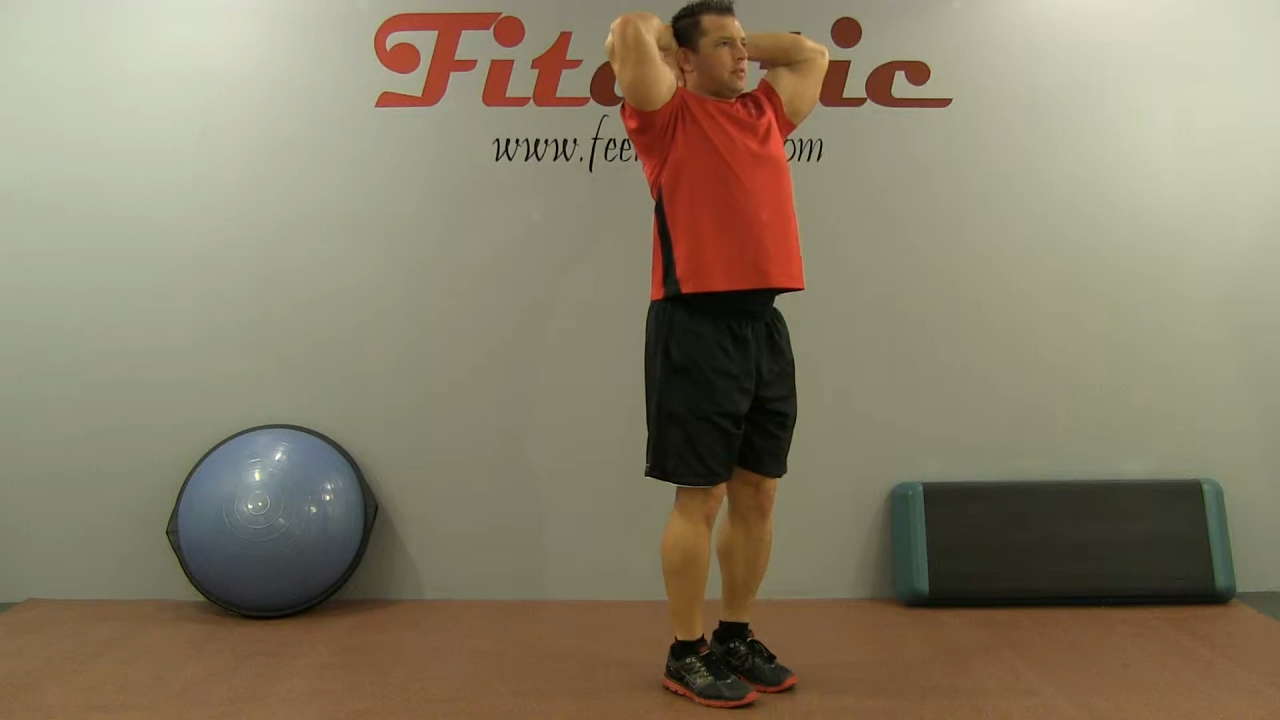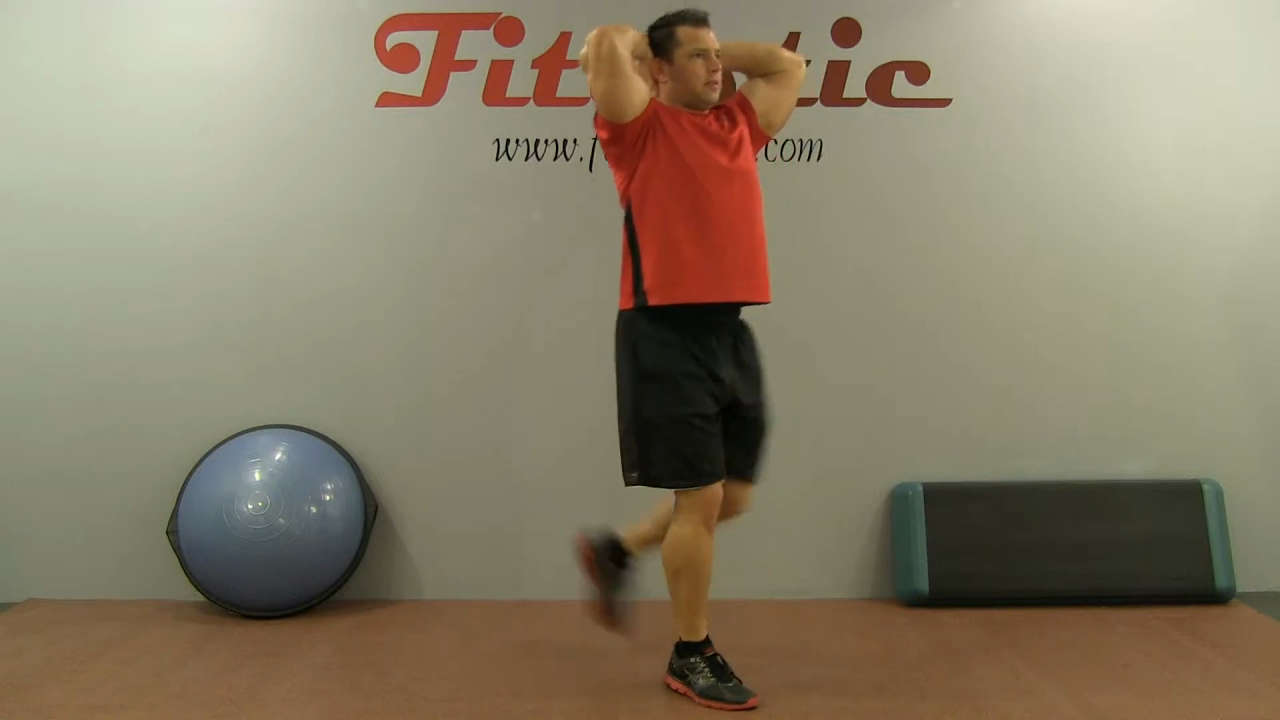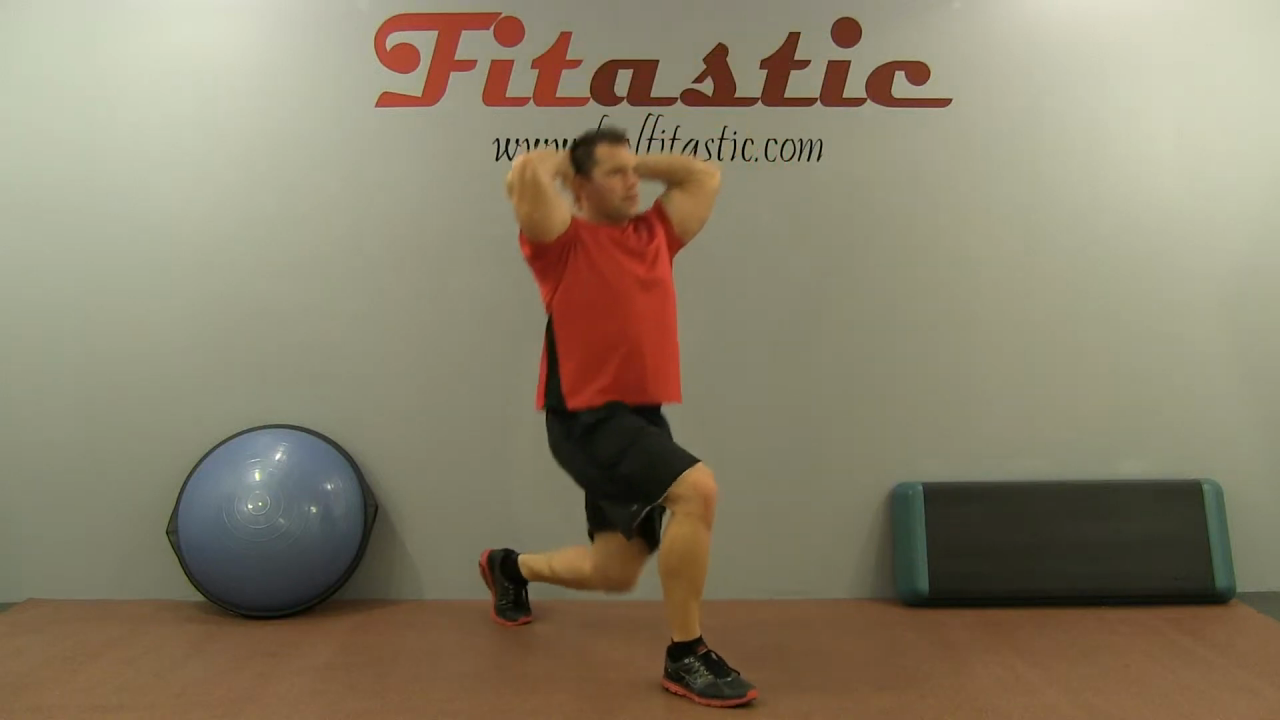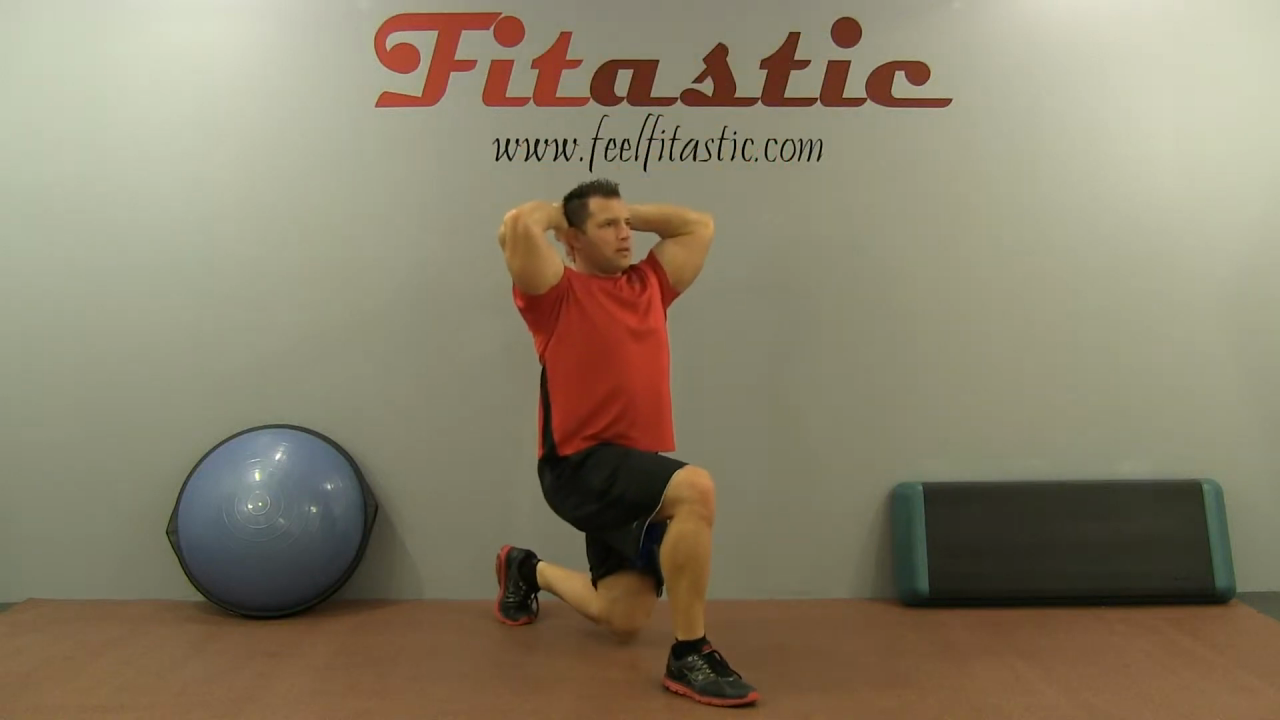
dt=0.7s
person 1, frame 1
left shoulder: (765, 112)
right shoulder: (669, 117)
left hip: (763, 324)
right hip: (696, 326)
left knee: (756, 496)
right knee: (699, 497)
left ankle: (735, 640)
right ankle: (686, 655)
person 1, frame 2
left shoulder: (737, 125)
right shoulder: (641, 128)
left elbow: (789, 66)
right elbow: (603, 47)
left wrist: (718, 53)
right wrist: (640, 41)
left hip: (730, 331)
right hip: (665, 334)
left knee: (732, 494)
right knee: (700, 498)
left ankle: (615, 552)
right ankle: (690, 655)
person 1, frame 3
left shoulder: (654, 234)
right shoulder: (564, 241)
left elbow: (705, 176)
right elbow: (527, 174)
left wrist: (636, 162)
right wrist: (565, 160)
left hip: (642, 415)
right hip: (587, 418)
left knee: (614, 569)
right knee: (697, 490)
left ankle: (512, 567)
right ankle: (686, 656)
person 1, frame 4
left shoulder: (649, 285)
right shoulder: (557, 293)
left elbow: (699, 225)
right elbow: (518, 226)
left wrist: (626, 212)
right wrist: (558, 213)
left hip: (634, 464)
right hip: (579, 464)
left knee: (623, 620)
right knee: (694, 489)
left ankle: (527, 570)
right ankle: (689, 655)
